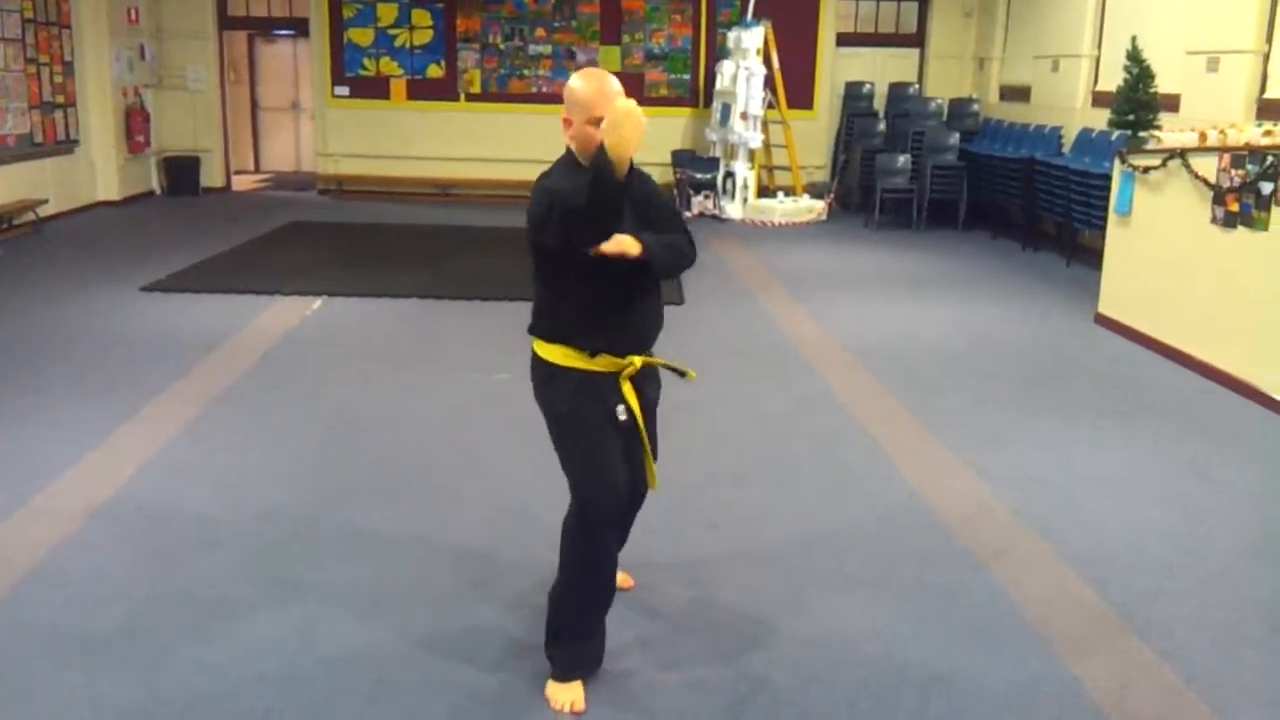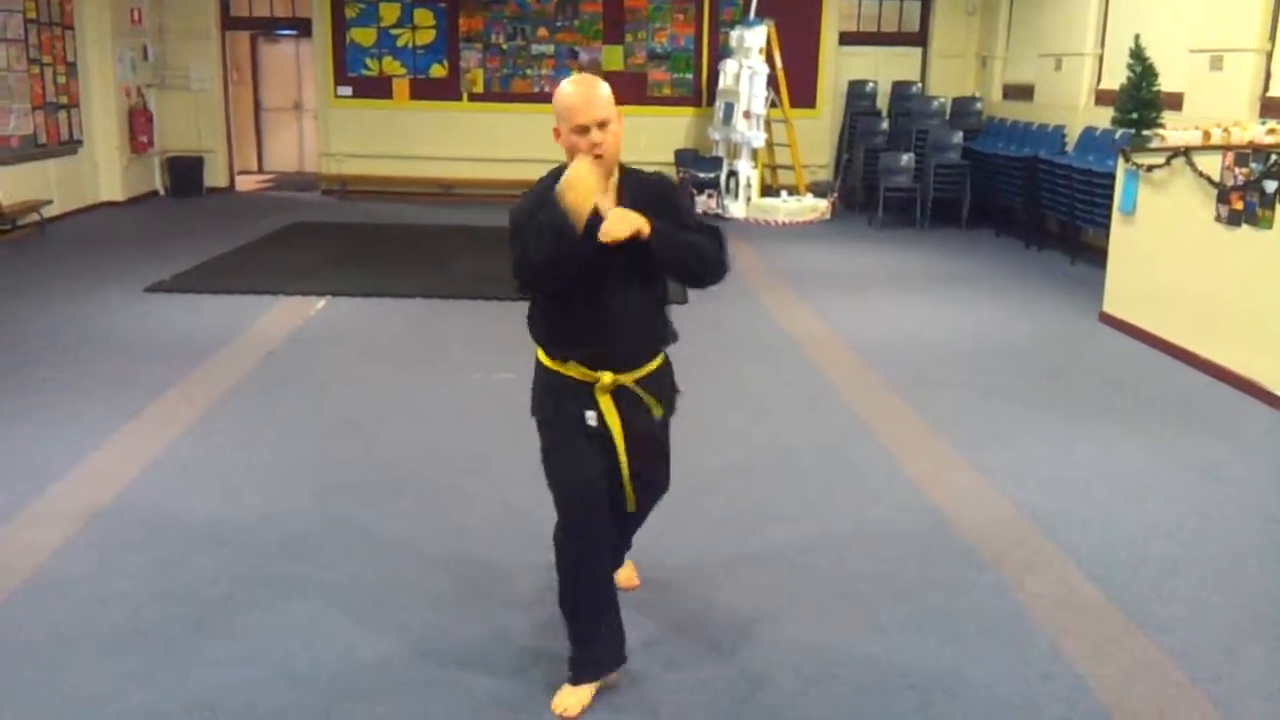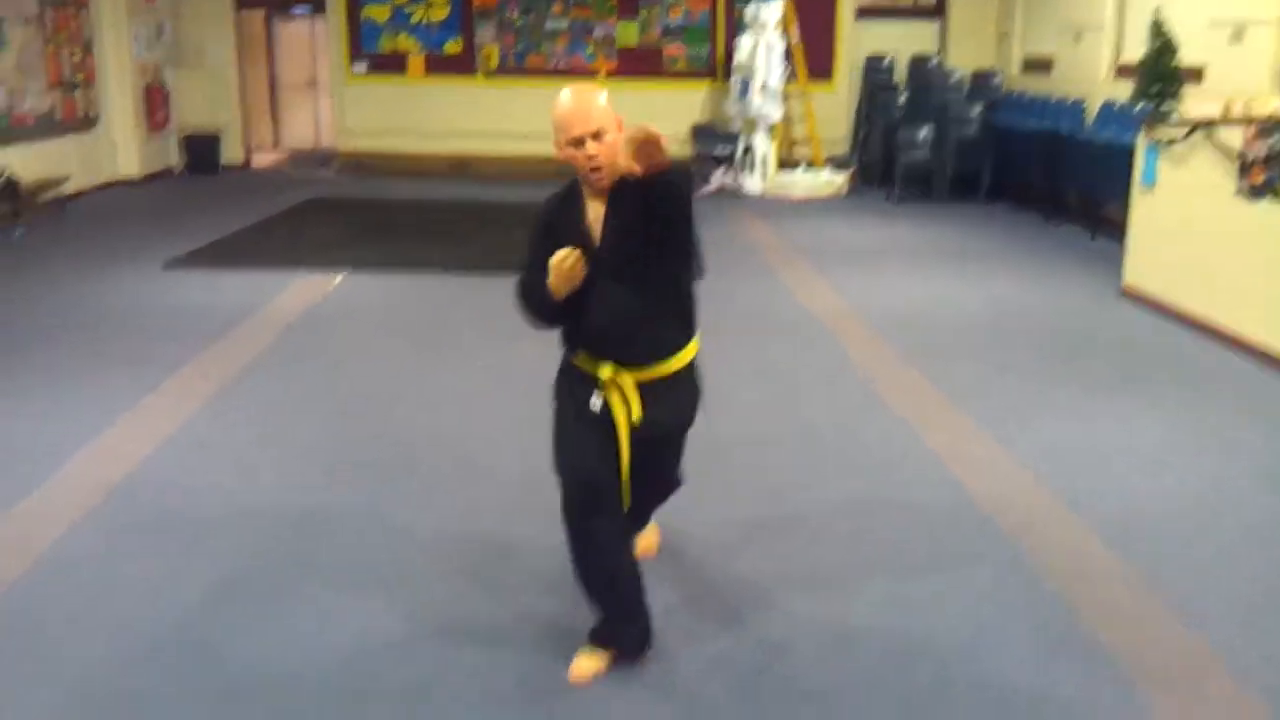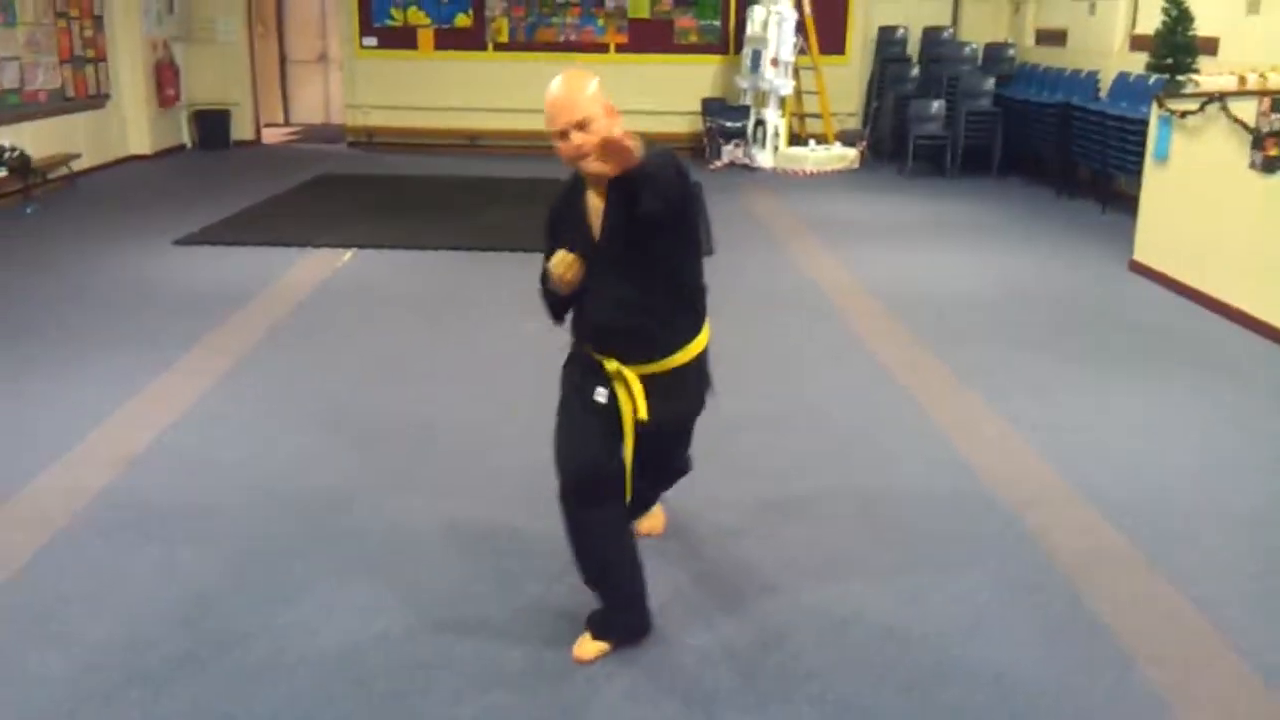
dt=0.2s
person 1, frame 1
left shoulder: (637, 186)
right shoulder: (557, 190)
left elbow: (682, 247)
right elbow: (586, 227)
left wrist: (638, 246)
right wrist: (614, 162)
left hip: (631, 368)
right hip: (572, 375)
left knee: (631, 481)
right knee: (599, 498)
left ankle: (601, 563)
right ankle: (570, 659)
person 1, frame 2
left shoulder: (656, 192)
right shoulder: (541, 203)
left elbow: (711, 263)
right elbow: (533, 278)
left wrist: (648, 229)
right wrist: (576, 221)
left hip: (642, 380)
right hip: (569, 386)
left knee: (640, 487)
right knee: (581, 510)
left ankle: (607, 555)
right ankle: (593, 659)
person 1, frame 3
left shoulder: (651, 186)
right shoulder: (555, 213)
left elbow: (678, 187)
right elbow: (536, 306)
left wrist: (655, 166)
right wrist: (553, 286)
left hip: (664, 378)
right hip: (590, 376)
left knee: (653, 476)
right knee: (586, 493)
left ankle: (633, 521)
right ankle: (621, 630)
person 1, frame 4
left shoulder: (655, 177)
right shoulder: (566, 207)
left elbow: (658, 185)
left wrist: (632, 161)
right wrist: (559, 285)
left hip: (671, 368)
right hip: (597, 365)
left knee: (658, 463)
right knee: (583, 480)
left ankle: (640, 498)
right ankle: (621, 615)
